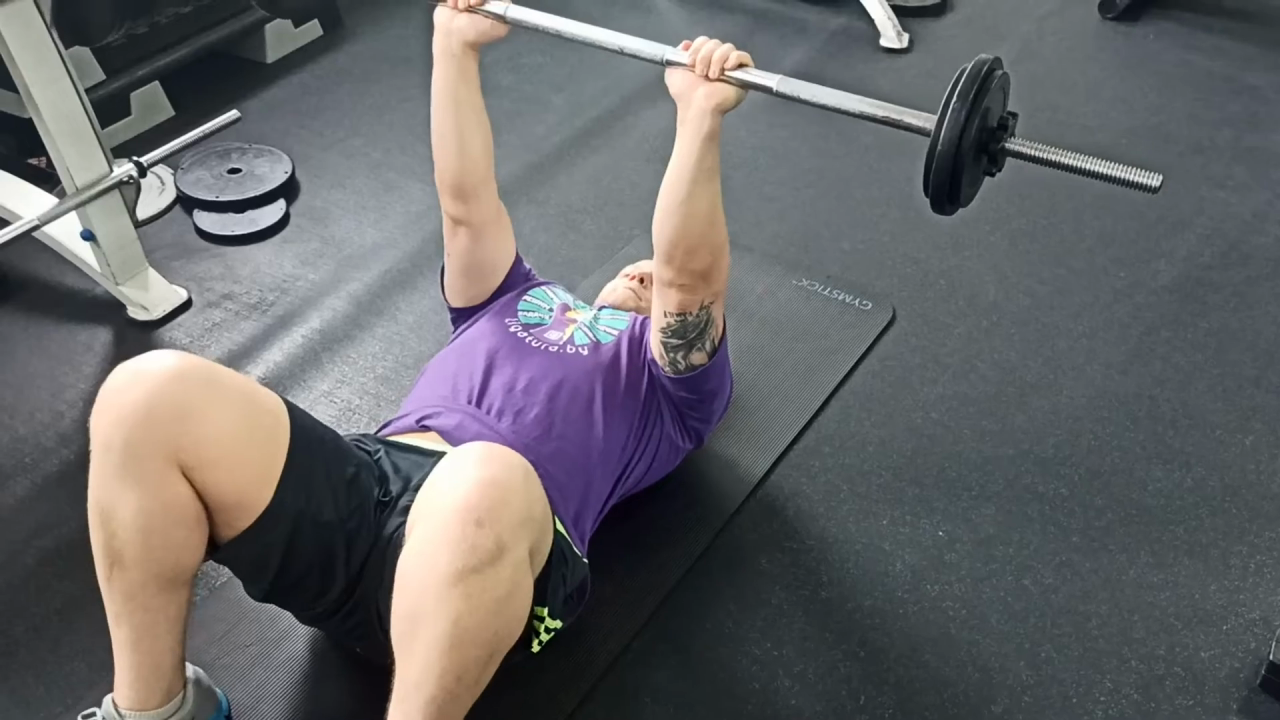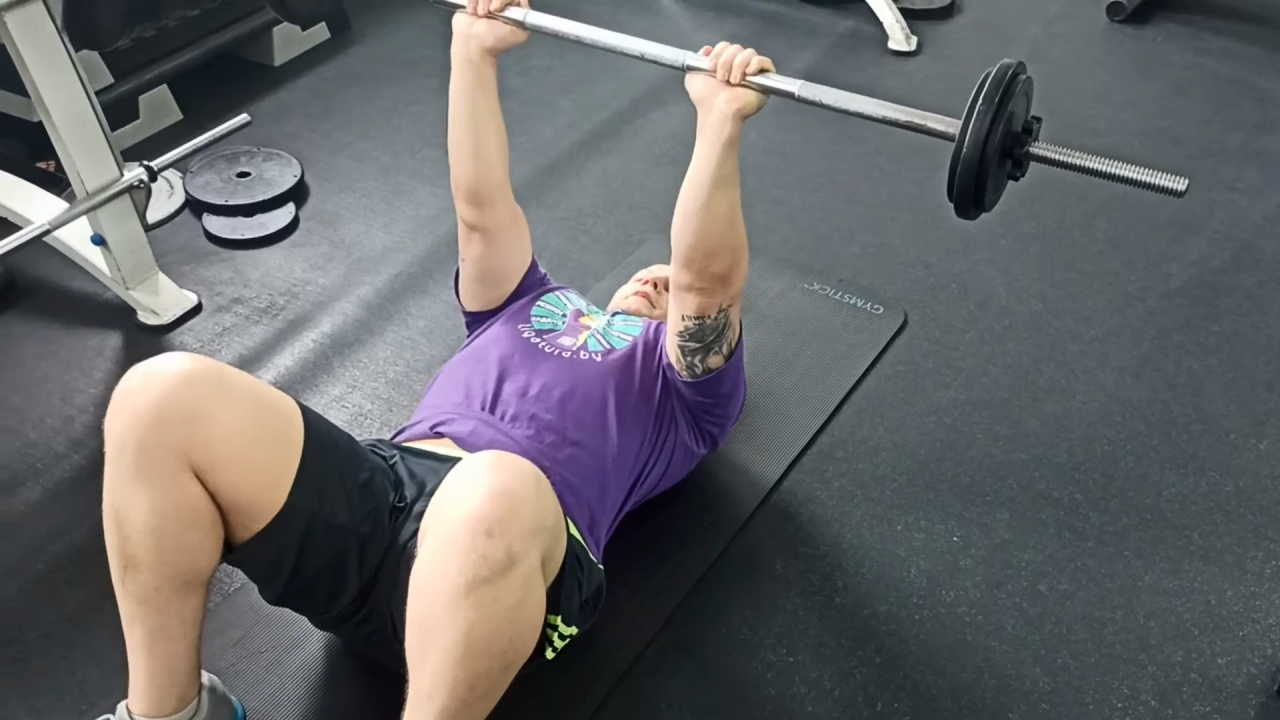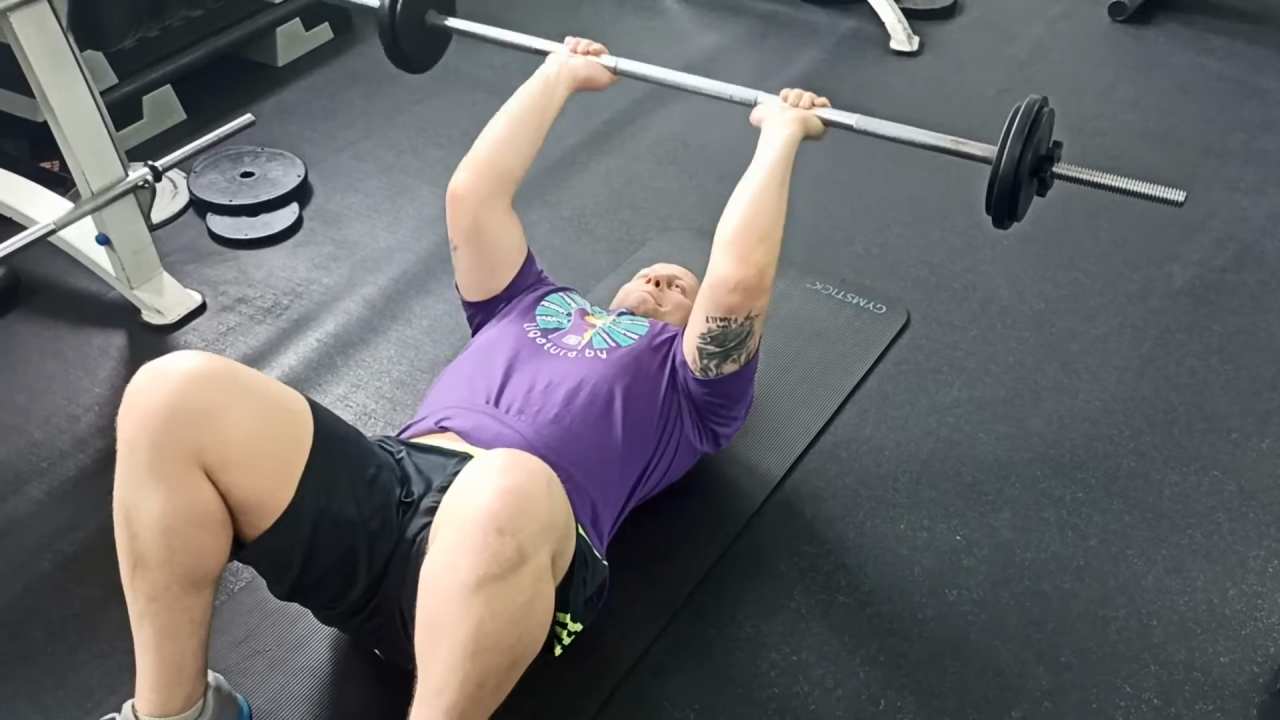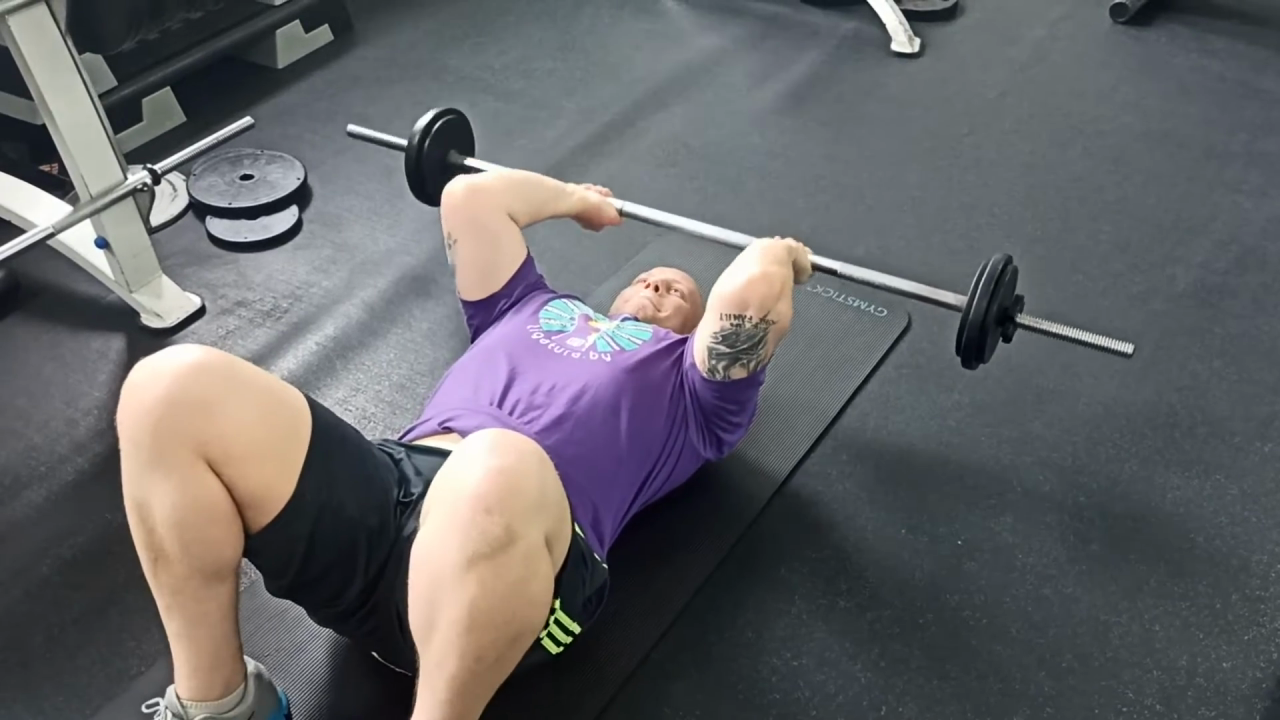
dt=0.7s
person 1, frame 1
left shoulder: (677, 377)
right shoulder: (520, 302)
left elbow: (692, 276)
right elbow: (467, 204)
left wrist: (700, 115)
left hip: (491, 520)
right hip: (368, 481)
left knee: (482, 485)
right knee: (150, 395)
person 1, frame 2
left shoulder: (690, 388)
right shoulder: (533, 306)
left elbow: (709, 280)
right elbow: (482, 209)
left wrist: (719, 119)
left hip: (506, 527)
right hip: (382, 487)
left knee: (494, 497)
right knee: (162, 396)
person 1, frame 3
left shoulder: (689, 377)
right shoulder: (535, 304)
left elbow: (739, 283)
right elbow: (472, 196)
left wrist: (779, 135)
right wrist: (559, 77)
left hip: (512, 523)
right hip: (379, 491)
left knee: (500, 501)
right knee: (172, 397)
person 1, frame 4
left shoulder: (693, 388)
right shoulder: (535, 309)
left elbow: (751, 298)
right elbow: (468, 198)
left wrist: (775, 255)
right wrist: (578, 199)
left hip: (513, 530)
right hip: (387, 488)
left knee: (494, 474)
right knee: (170, 389)
